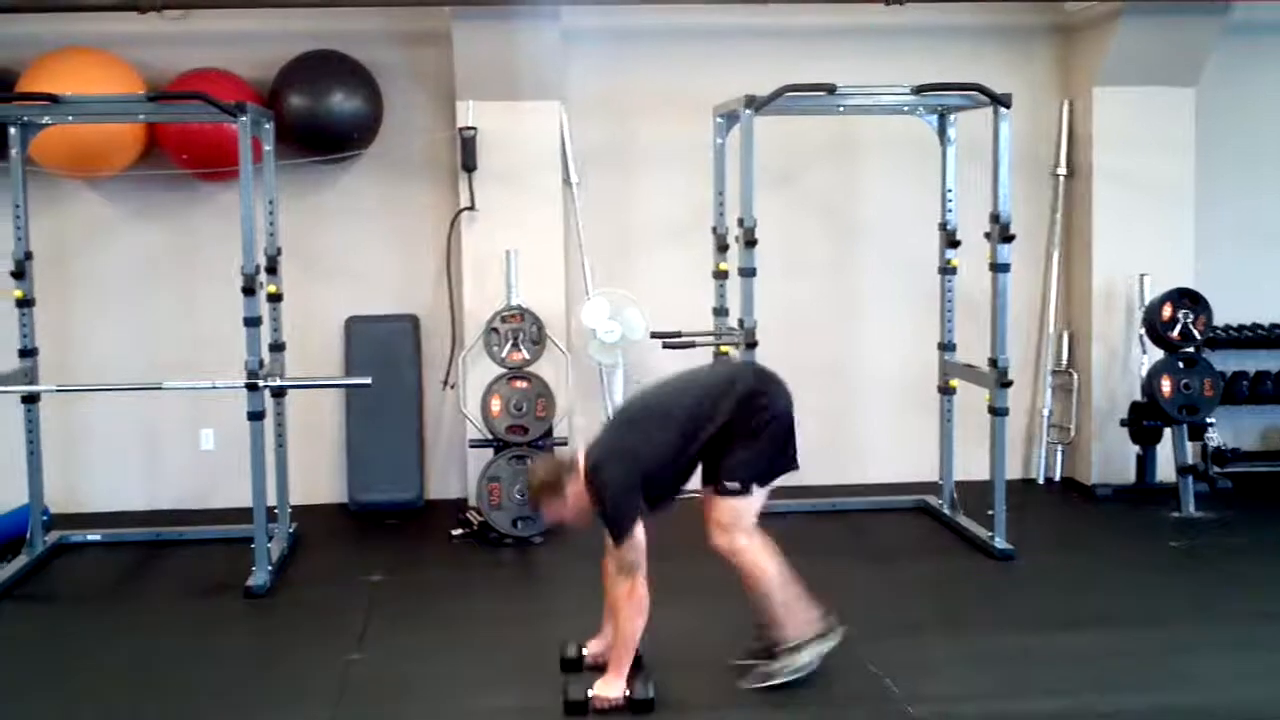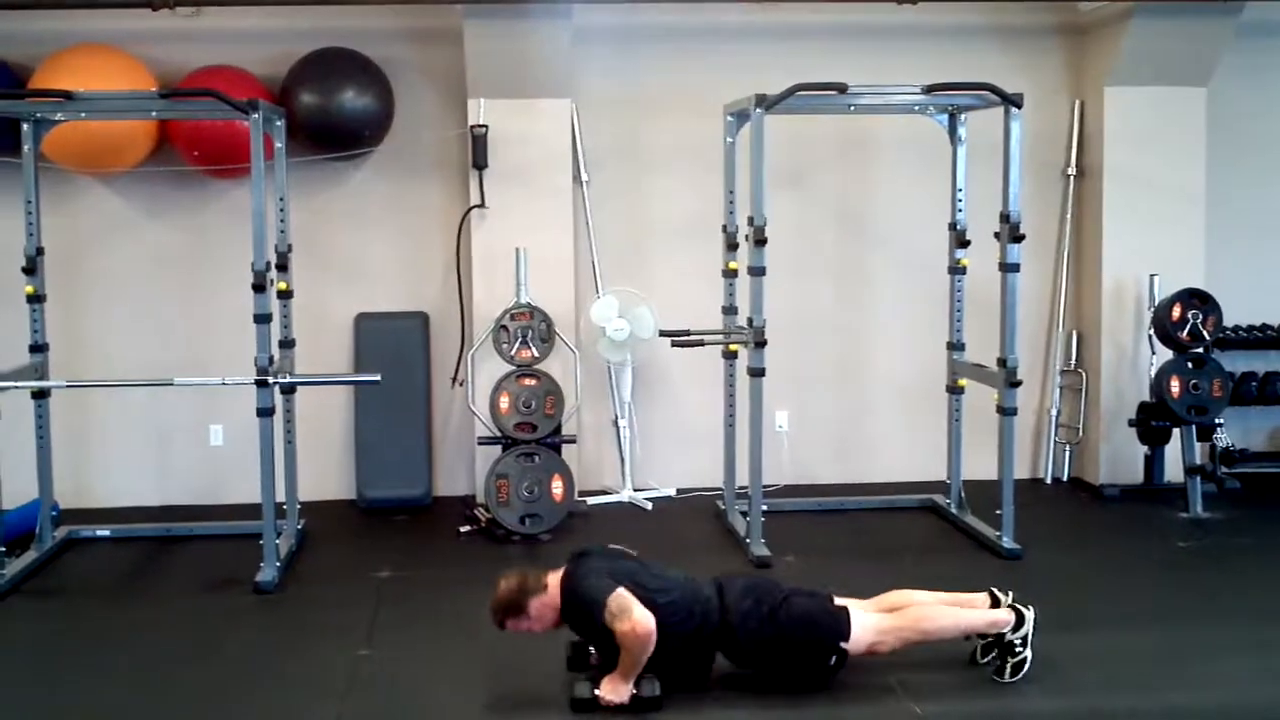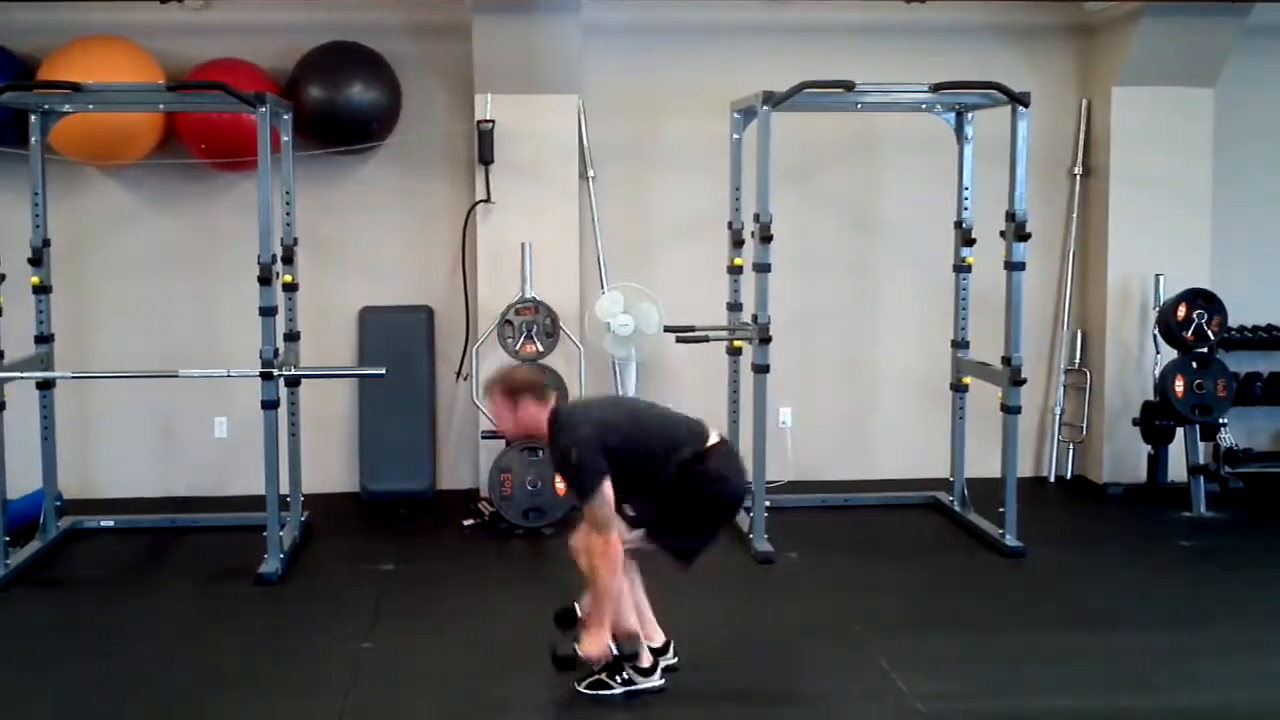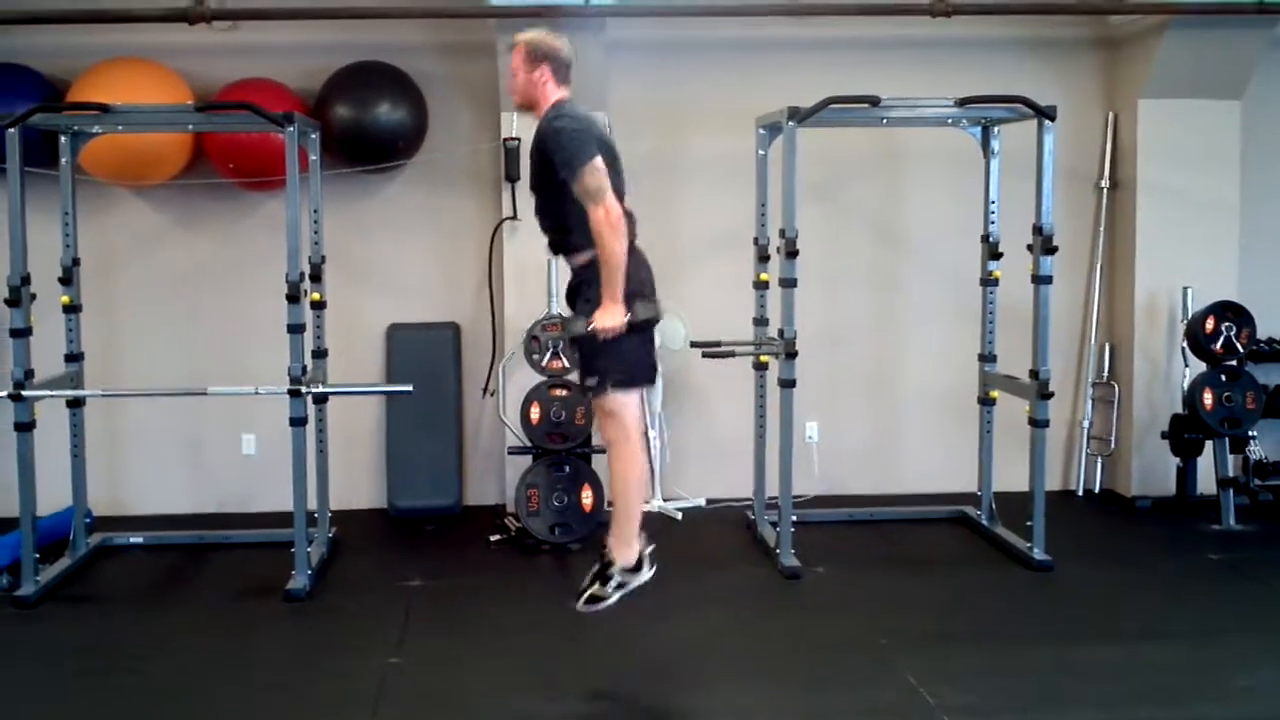
dt=0.7s
person 1, frame 1
left shoulder: (612, 481)
right shoulder: (595, 468)
left elbow: (631, 582)
right elbow: (617, 555)
left wrist: (617, 674)
right wrist: (610, 636)
left hip: (758, 405)
right hip: (743, 398)
left knee: (727, 535)
right knee: (727, 525)
left ankle: (801, 637)
right ankle: (785, 629)
person 1, frame 2
left shoulder: (581, 590)
right shoulder: (583, 565)
left elbow: (641, 625)
left wrist: (623, 679)
right wrist: (613, 632)
left hip: (741, 624)
right hip: (732, 599)
left knee: (880, 633)
right knee: (867, 610)
left ankle: (1005, 621)
right ankle: (991, 604)
person 1, frame 3
left shoulder: (574, 443)
right shoulder: (573, 425)
left elbow: (605, 540)
right elbow: (602, 530)
left wrist: (599, 629)
right wrist: (596, 602)
left hip: (711, 480)
right hip: (702, 468)
left knee: (586, 546)
right knee: (589, 544)
left ankle: (641, 663)
right ankle: (656, 647)
person 1, frame 4
left shoulder: (561, 127)
right shoulder: (569, 125)
left elbow: (606, 211)
left wrist: (612, 301)
left hip: (605, 284)
right hip: (605, 283)
left knee: (619, 420)
right knee: (619, 419)
left ankle: (626, 557)
right ankle: (630, 544)
